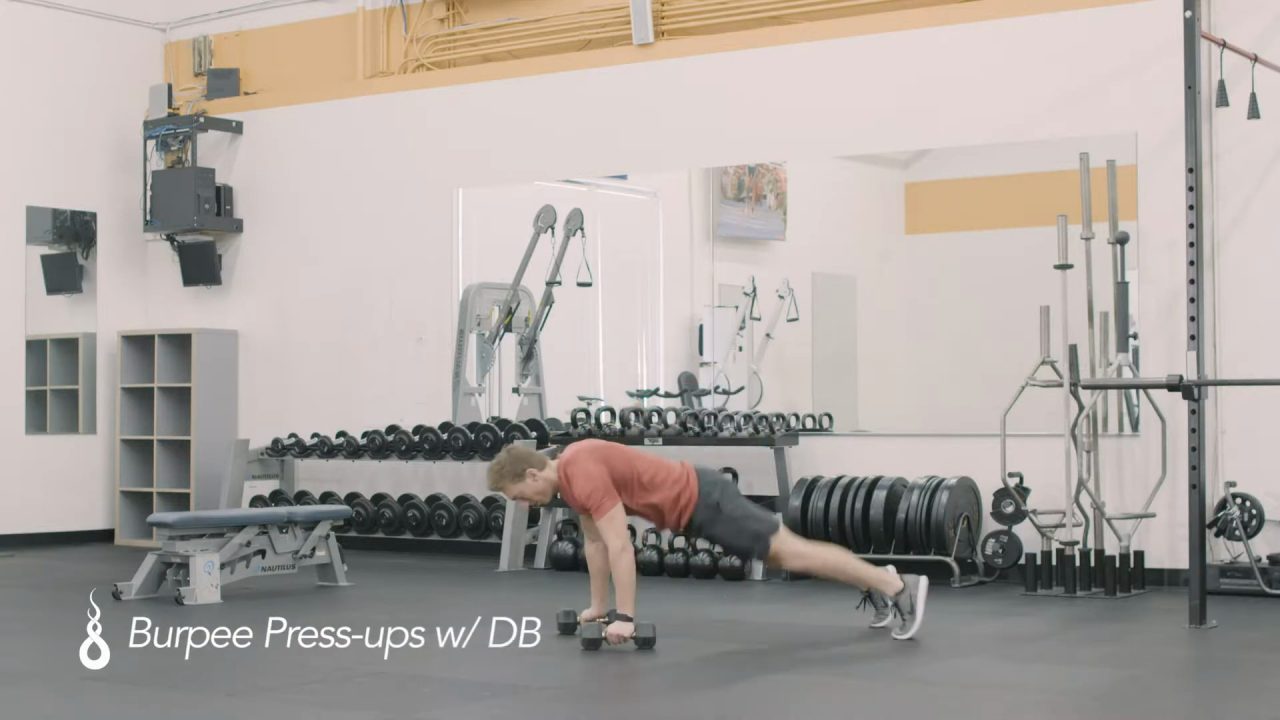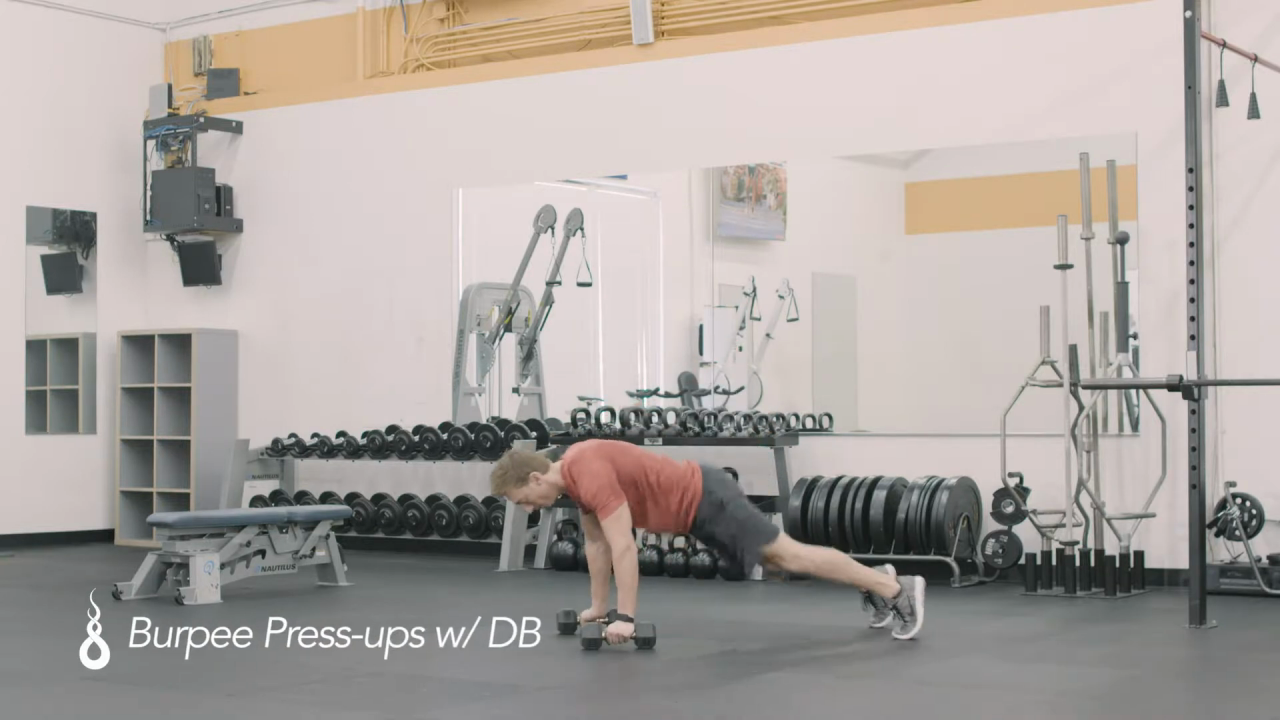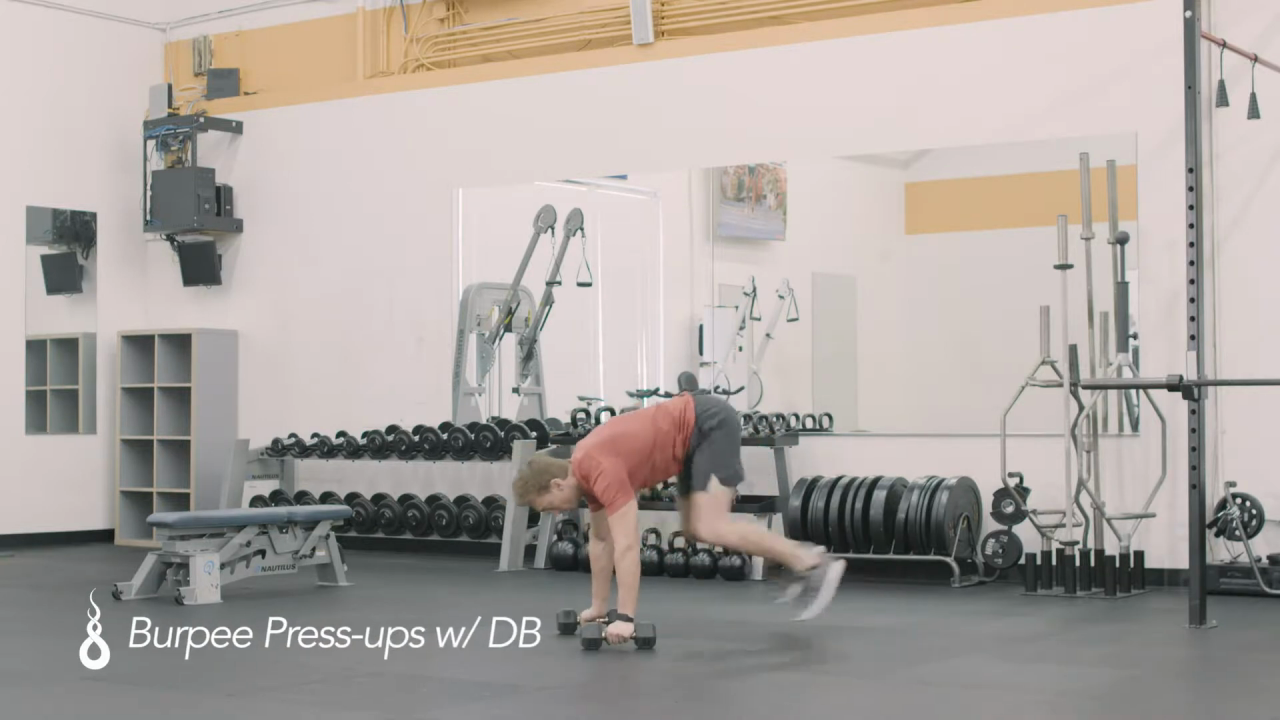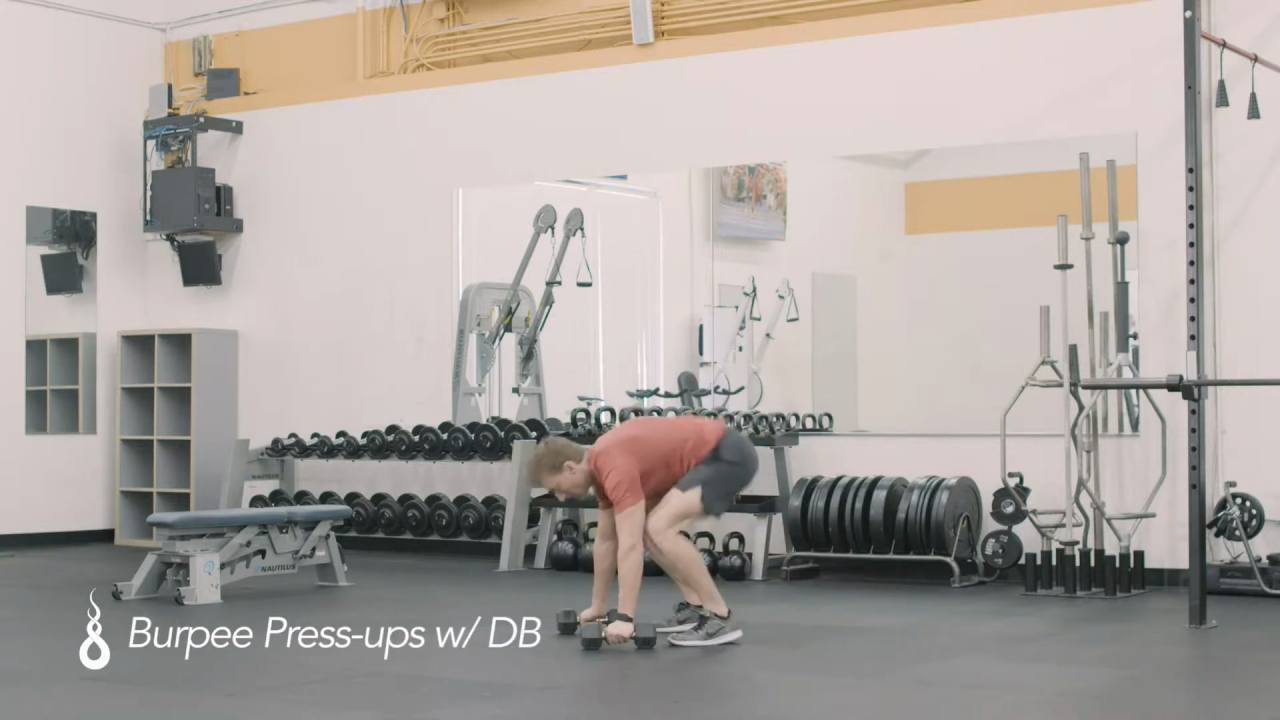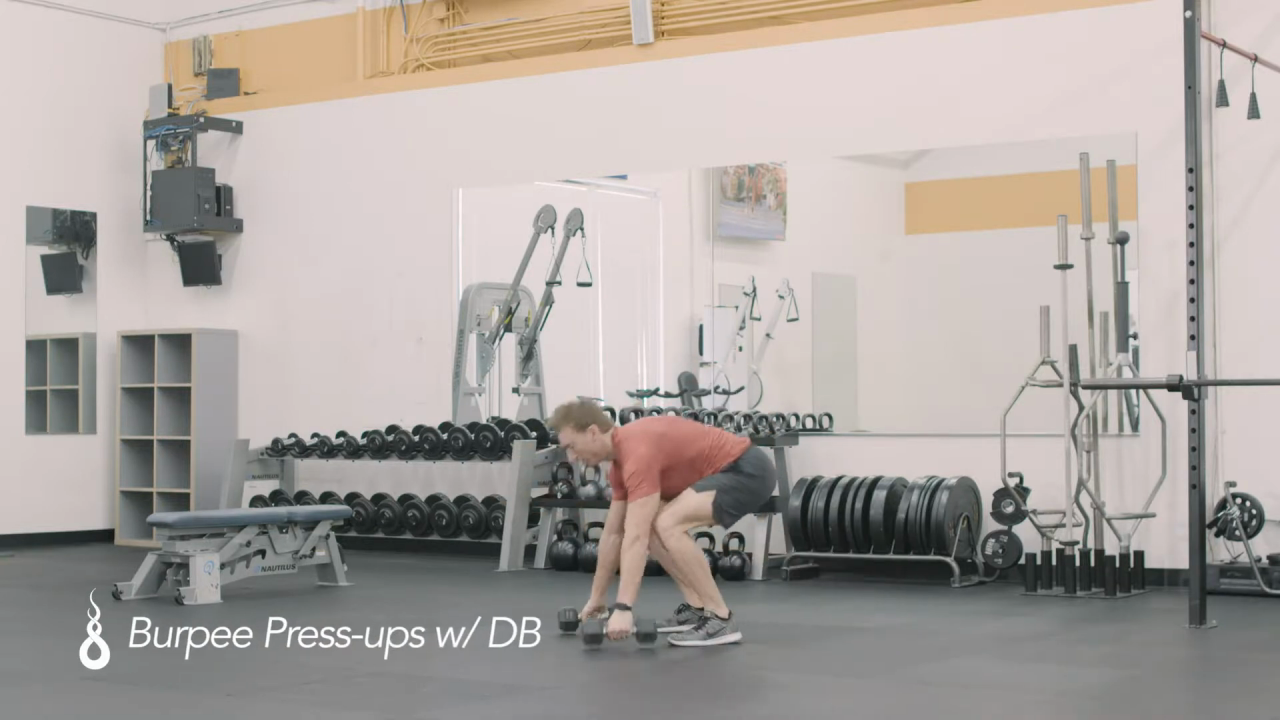
dt=0.2s
person 1, frame 1
left shoulder: (581, 475)
right shoulder: (570, 470)
left elbow: (620, 547)
right elbow: (595, 542)
left wrist: (624, 617)
right wrist: (597, 605)
left hip: (701, 501)
right hip: (691, 501)
left knee: (789, 552)
right knee: (786, 552)
left ankle: (899, 587)
right ankle: (881, 583)
person 1, frame 2
left shoulder: (587, 474)
right shoulder: (573, 473)
left elbow: (623, 547)
right elbow: (597, 542)
left wrist: (624, 617)
right wrist: (599, 607)
left hip: (705, 499)
right hip: (693, 501)
left knee: (788, 555)
right knee: (781, 556)
left ankle: (897, 588)
right ankle: (877, 580)
person 1, frame 3
left shoulder: (600, 471)
right shoulder: (583, 474)
left elbow: (625, 545)
right elbow: (600, 539)
left wrist: (625, 618)
right wrist: (598, 604)
left hip: (709, 424)
right hip: (695, 431)
left knee: (709, 528)
right knee: (695, 528)
left ankle: (811, 564)
right ankle: (803, 557)
person 1, frame 4
left shoulder: (616, 467)
right shoulder: (600, 466)
left elbow: (630, 546)
right elbow: (606, 540)
left wrist: (624, 618)
right wrist: (598, 605)
left hip: (729, 455)
right hip: (709, 456)
left knee: (659, 528)
right knee: (642, 524)
left ankle: (719, 616)
right ankle: (697, 604)
person 1, frame 5
left shoulder: (637, 453)
right shoulder: (621, 455)
left elbow: (636, 536)
right elbow: (614, 531)
left wrist: (623, 608)
right wrist: (596, 596)
left hip: (748, 470)
right hip: (730, 469)
left knee: (665, 525)
right knee: (651, 525)
left ankle: (720, 617)
right ankle: (697, 605)
